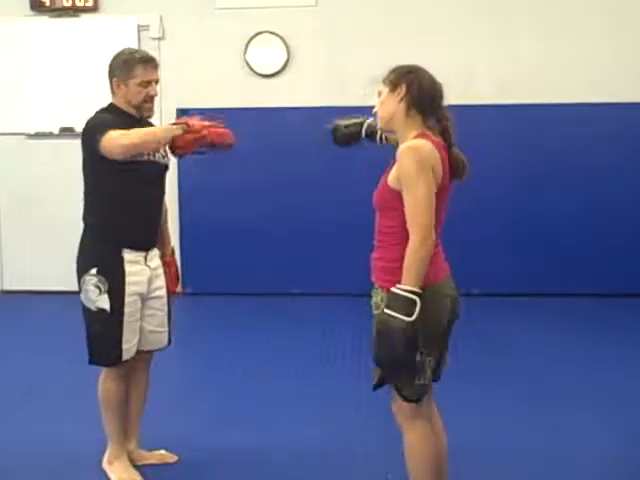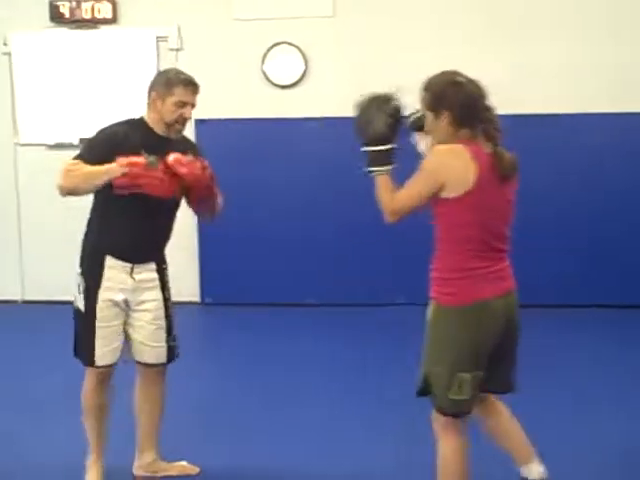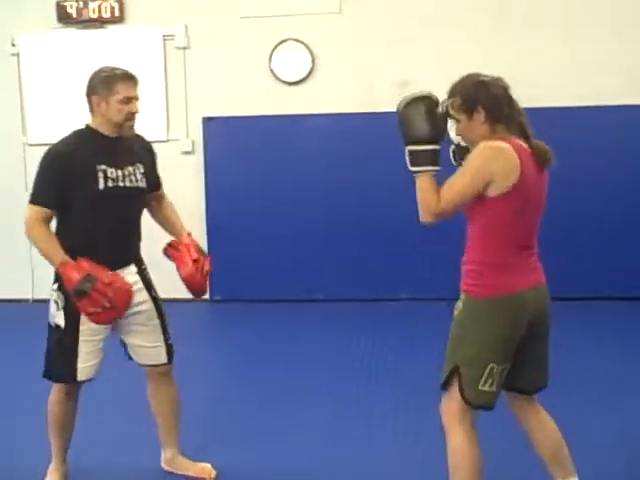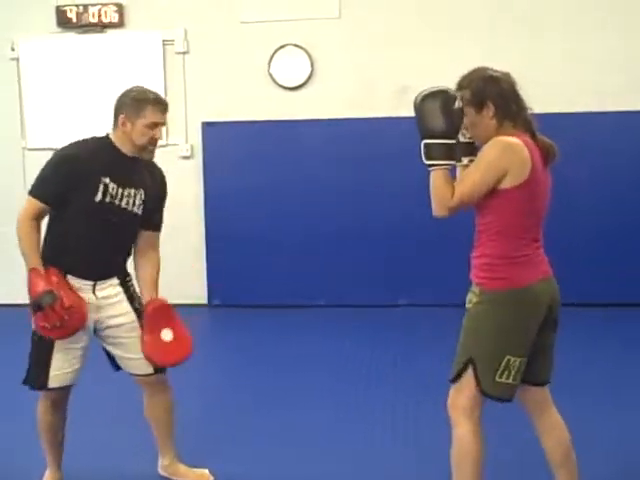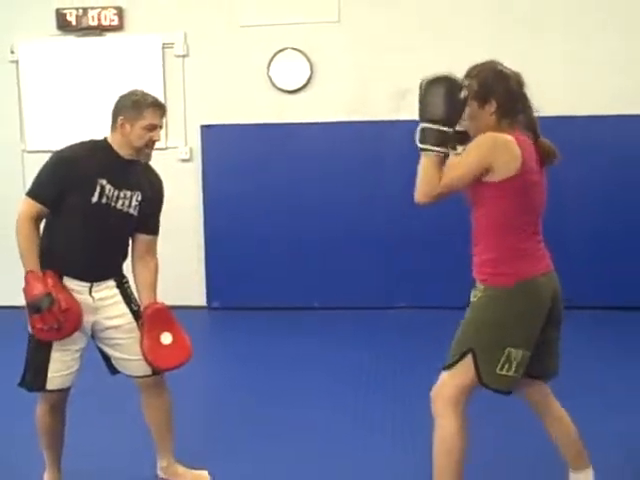
dt=1s
person 1, frame 1
left shoulder: (414, 153)
right shoulder: (427, 145)
left elbow: (422, 238)
left wrist: (402, 311)
right wrist: (369, 130)
left hip: (407, 293)
right hip: (424, 290)
left knee: (409, 409)
right knee: (417, 404)
person 1, frame 2
left shoulder: (446, 158)
right shoulder: (500, 159)
left elbow: (393, 210)
left wrist: (378, 149)
left hip: (461, 307)
right hip: (501, 299)
left knee: (446, 422)
right knee: (484, 399)
person 1, frame 3
left shoulder: (491, 154)
right shoulder: (530, 155)
left elbow: (430, 212)
left wrist: (421, 148)
right wrist: (467, 160)
left hip: (491, 301)
right hip: (530, 295)
left knee: (455, 413)
right knee: (525, 403)
person 1, frame 4
left shoulder: (503, 149)
right shoulder: (529, 147)
left elbow: (445, 204)
right elbow: (475, 193)
left wrist: (437, 144)
right wrist: (463, 151)
left hip: (505, 295)
right hip: (535, 288)
left knee: (462, 406)
right knee: (537, 400)
person 1, frame 5
left shoulder: (494, 144)
right shoulder: (523, 145)
left elbow: (426, 193)
right elbow: (477, 182)
left wrist: (433, 129)
right wrist: (454, 138)
left hip: (508, 291)
right hip: (537, 285)
left knee: (446, 398)
right knee: (538, 394)
person 2, frame 1
left shoulder: (153, 131)
right shoulder: (102, 124)
right elbow: (122, 146)
left wrist: (166, 251)
right wrist: (180, 129)
left hip: (149, 259)
right hip: (111, 261)
left knee: (142, 357)
right knee: (116, 362)
left ankle: (133, 444)
person 2, frame 2
left shoulder: (187, 151)
right shoulder: (116, 137)
left elbow: (211, 207)
right elbow: (66, 181)
left wrist: (203, 186)
right wrist: (118, 170)
left hip: (151, 271)
right hip: (106, 267)
left knee: (154, 366)
right knee: (99, 368)
person 2, frame 3
left shoulder: (141, 148)
right shoulder: (64, 155)
left elbow: (156, 200)
right elbow: (35, 222)
left wrist: (185, 239)
right wrist: (69, 270)
left hip: (132, 275)
right hip: (85, 282)
left knee: (161, 366)
right knee: (68, 382)
person 2, frame 4
left shoulder: (152, 178)
right shoulder: (73, 160)
left elbow: (147, 248)
right elbow: (28, 218)
left wrist: (150, 303)
right wrist: (38, 277)
left hip: (115, 287)
right hip: (66, 288)
left knee: (155, 376)
right knee: (54, 390)
person 2, frame 5
left shoulder: (149, 183)
right shoulder: (71, 161)
left elbow: (145, 252)
right elbow: (27, 218)
left wrist: (149, 306)
right wrist: (35, 280)
left hip: (111, 289)
right hip: (60, 290)
left knee: (152, 376)
right knee: (53, 394)
